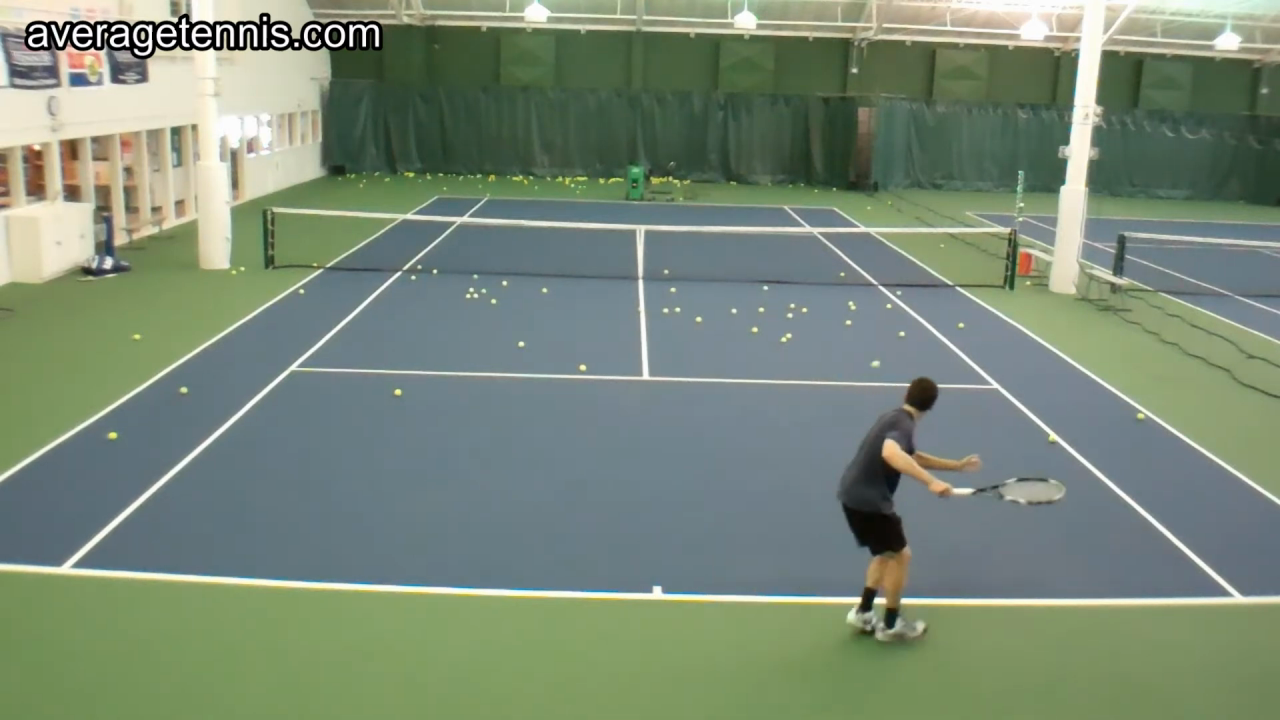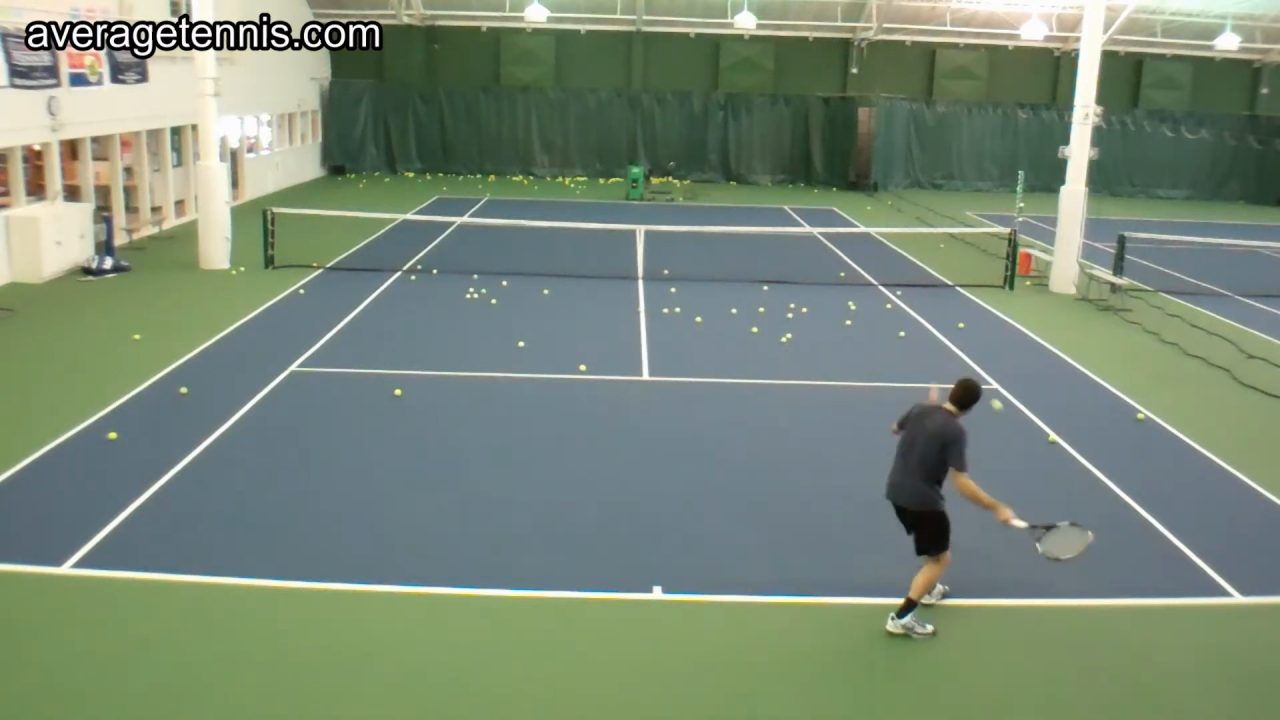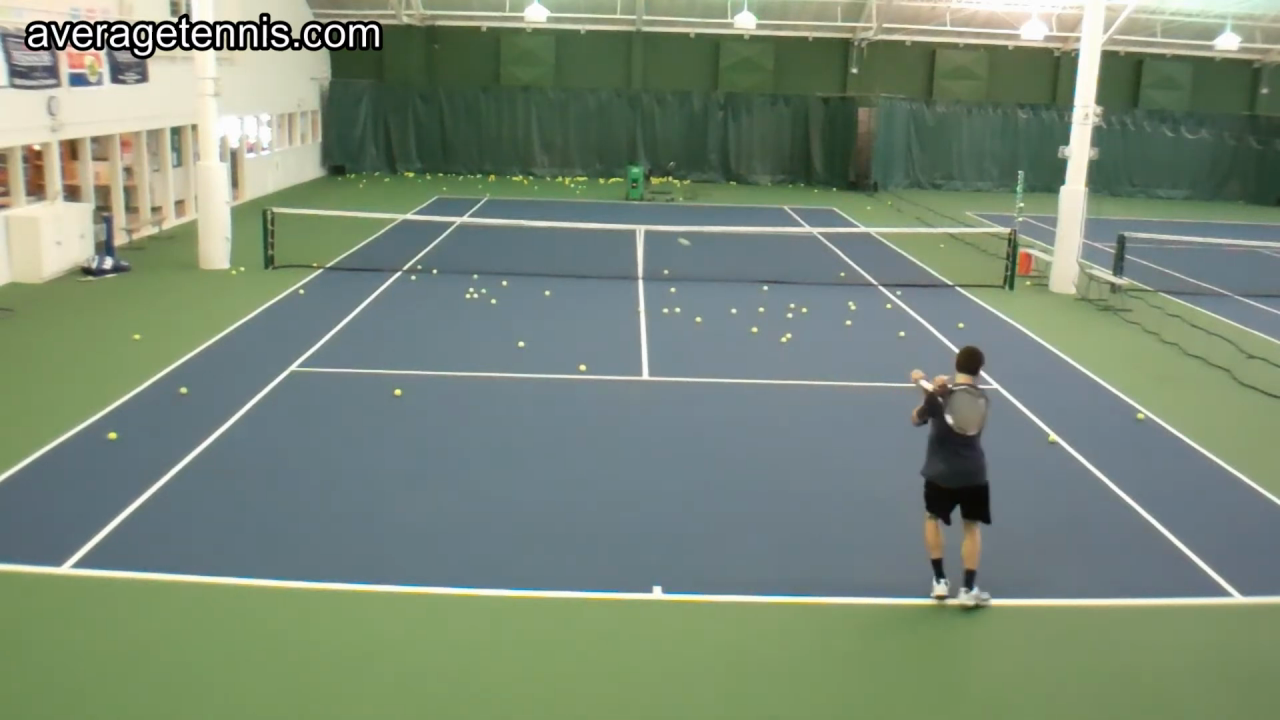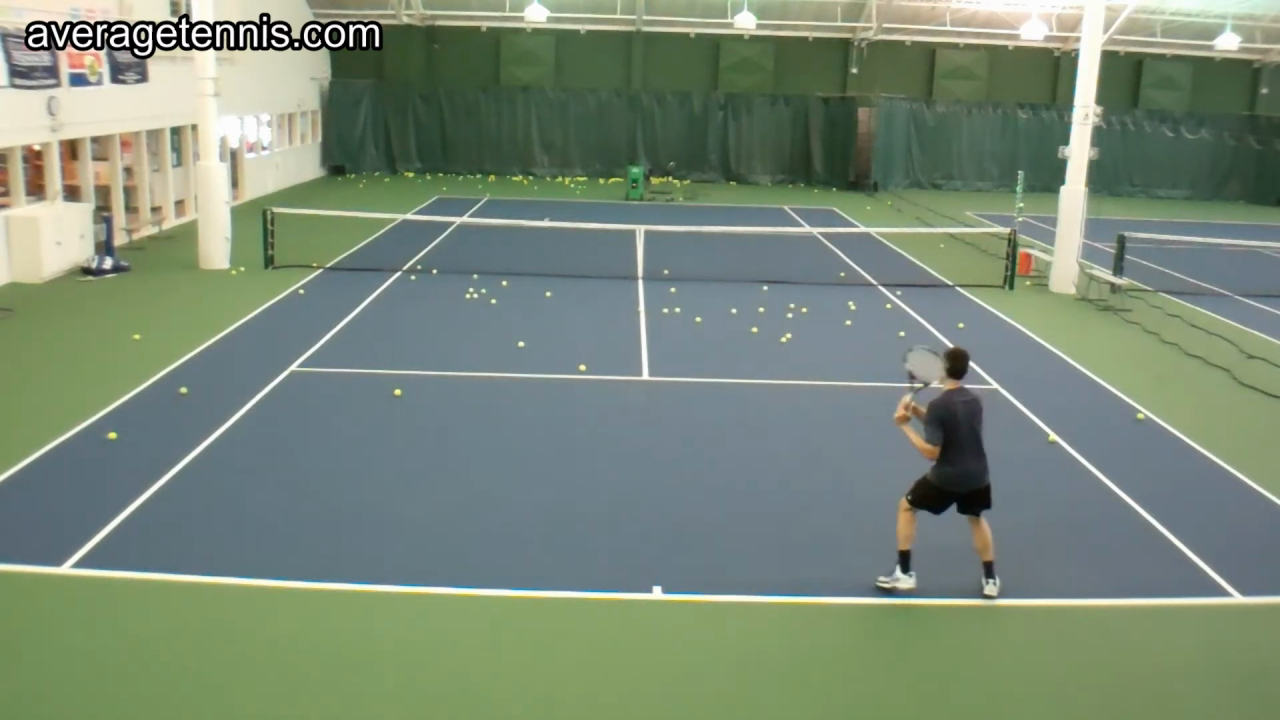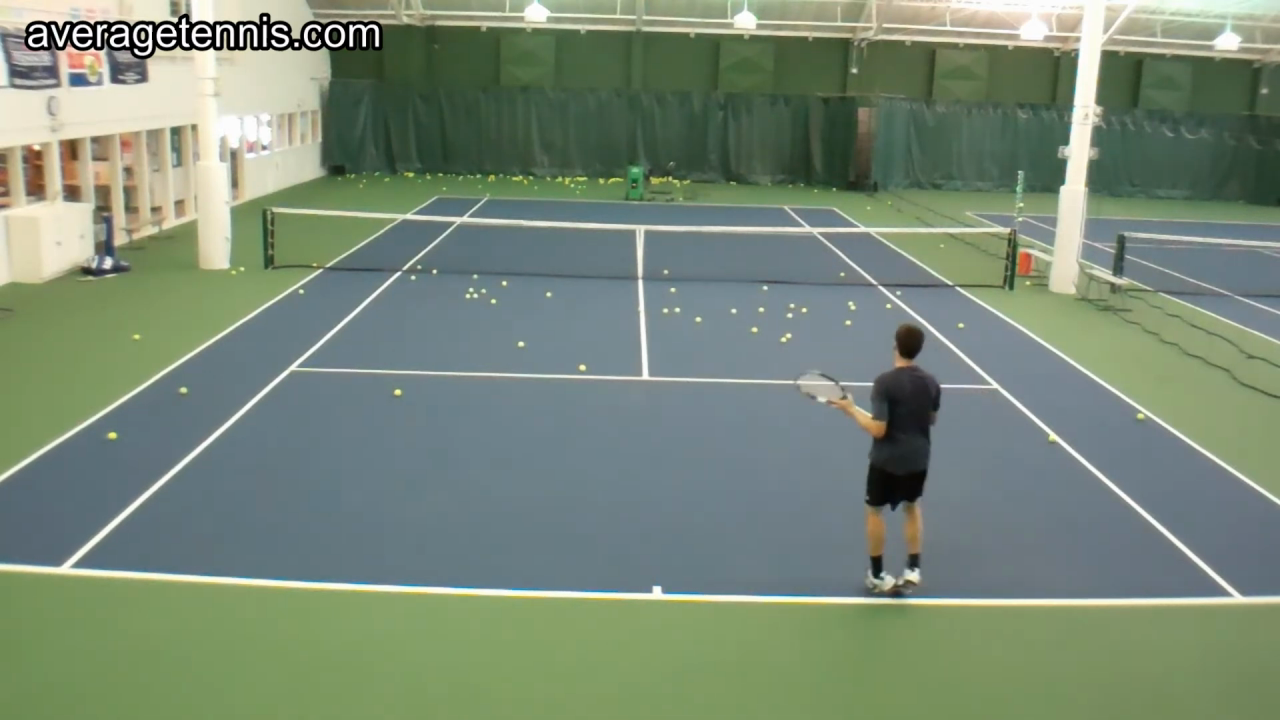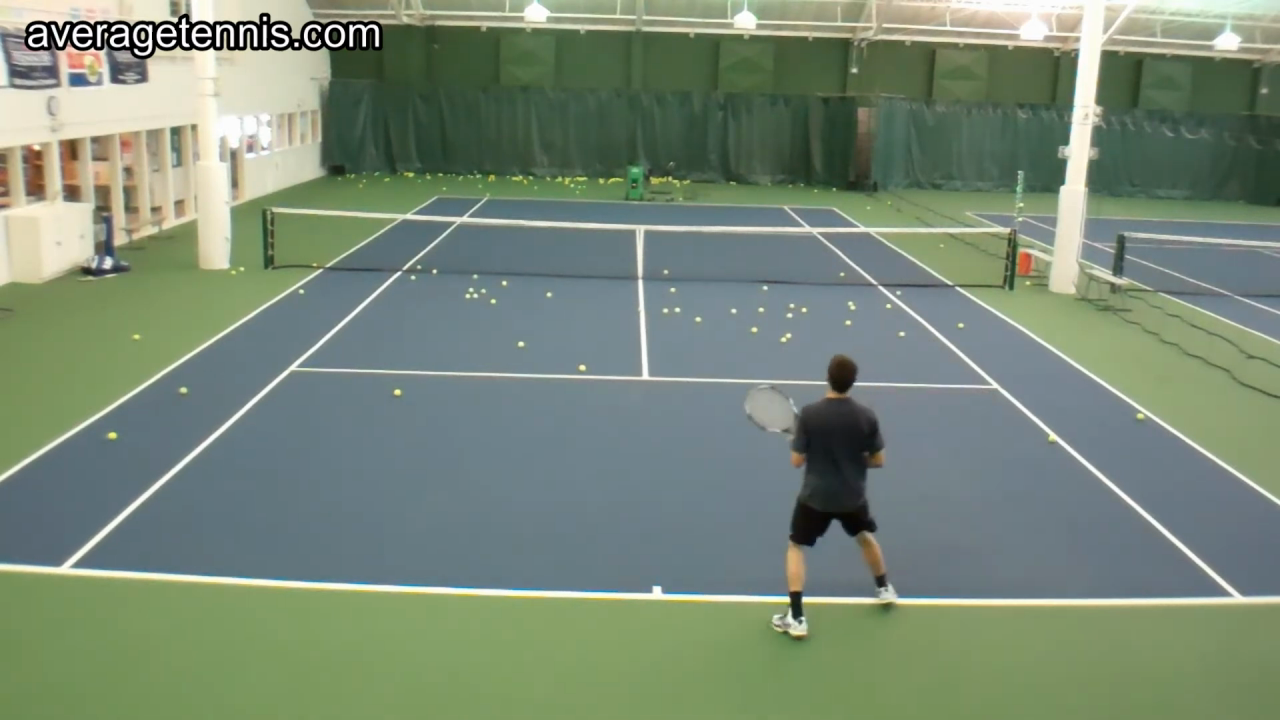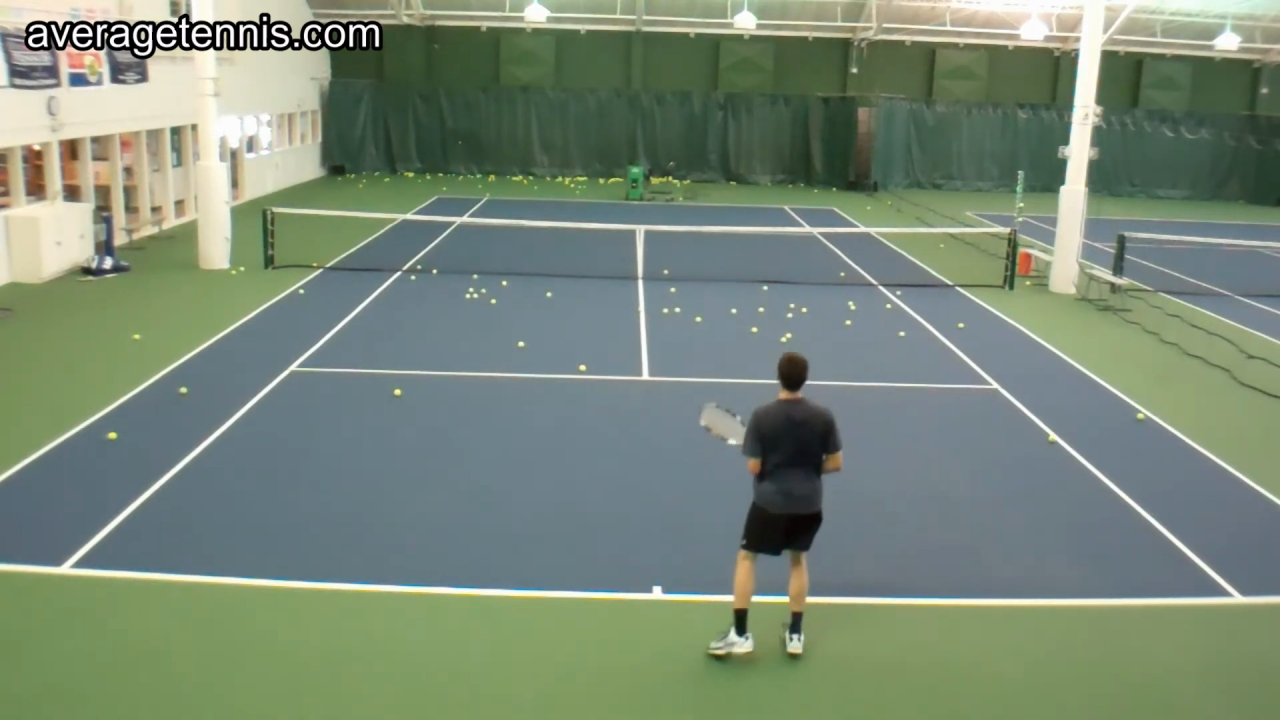
dt=0.4s
person 1, frame 1
left shoulder: (895, 419)
right shoulder: (903, 424)
left elbow: (913, 457)
right elbow: (890, 453)
left wrist: (958, 465)
right wrist: (930, 481)
left hip: (853, 493)
right hip: (867, 499)
left knee: (886, 551)
right knee: (901, 556)
left ankle: (862, 612)
right ankle: (891, 625)
person 1, frame 2
left shoulder: (919, 410)
right shoulder: (956, 432)
left elbow: (897, 428)
right elbow: (960, 481)
right wrist: (996, 507)
left hip: (897, 491)
right hip: (923, 499)
left knee: (927, 535)
right knee: (938, 558)
left ankle: (928, 588)
right ankle: (902, 617)
person 1, frame 3
left shoulder: (940, 399)
right shoulder: (981, 397)
left elbow: (917, 418)
right wrist: (928, 384)
left hip: (941, 474)
right hip: (974, 475)
left knee: (933, 519)
right knee: (972, 527)
left ankle: (940, 581)
right ankle: (969, 589)
person 1, frame 4
left shoulder: (938, 405)
right shoulder: (975, 400)
left elbow: (932, 453)
left wrist: (907, 428)
right wrist: (917, 411)
left hip: (945, 478)
right hip: (977, 476)
left knee: (905, 508)
right knee: (977, 519)
left ankle: (904, 574)
right ankle: (990, 579)
person 1, frame 5
left shoulder: (884, 383)
right shoulder: (930, 382)
left elbow: (877, 430)
left wrist: (852, 411)
left hip: (888, 460)
right hip: (919, 459)
left knee: (874, 511)
right knee: (911, 507)
left ankle: (878, 575)
right ankle: (913, 569)
person 1, frame 6
left shoulder: (809, 414)
right shoulder: (866, 416)
left elbow: (797, 461)
right elbow: (878, 460)
left hip: (815, 496)
right hip: (852, 495)
left knee: (796, 548)
right knee: (865, 536)
left ankle: (796, 618)
right ankle: (884, 588)
person 1, frame 7
left shoulder: (762, 417)
right shoulder: (823, 416)
left elbow: (753, 467)
right elbow: (835, 463)
left hip: (770, 501)
right hip: (808, 504)
left knee: (746, 558)
right knee: (798, 561)
left ankle: (739, 634)
right ankle: (795, 635)
